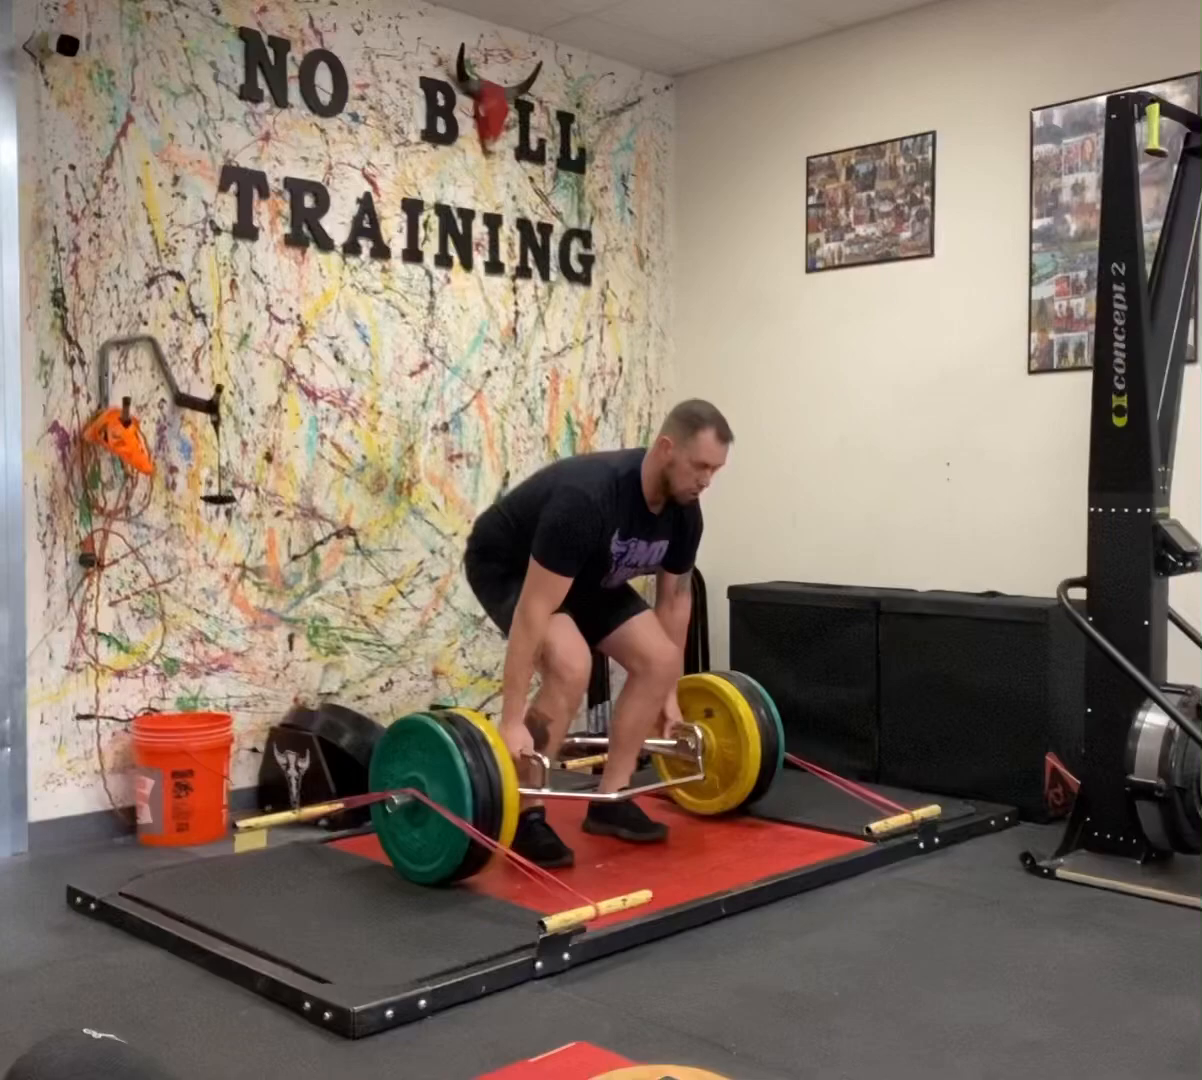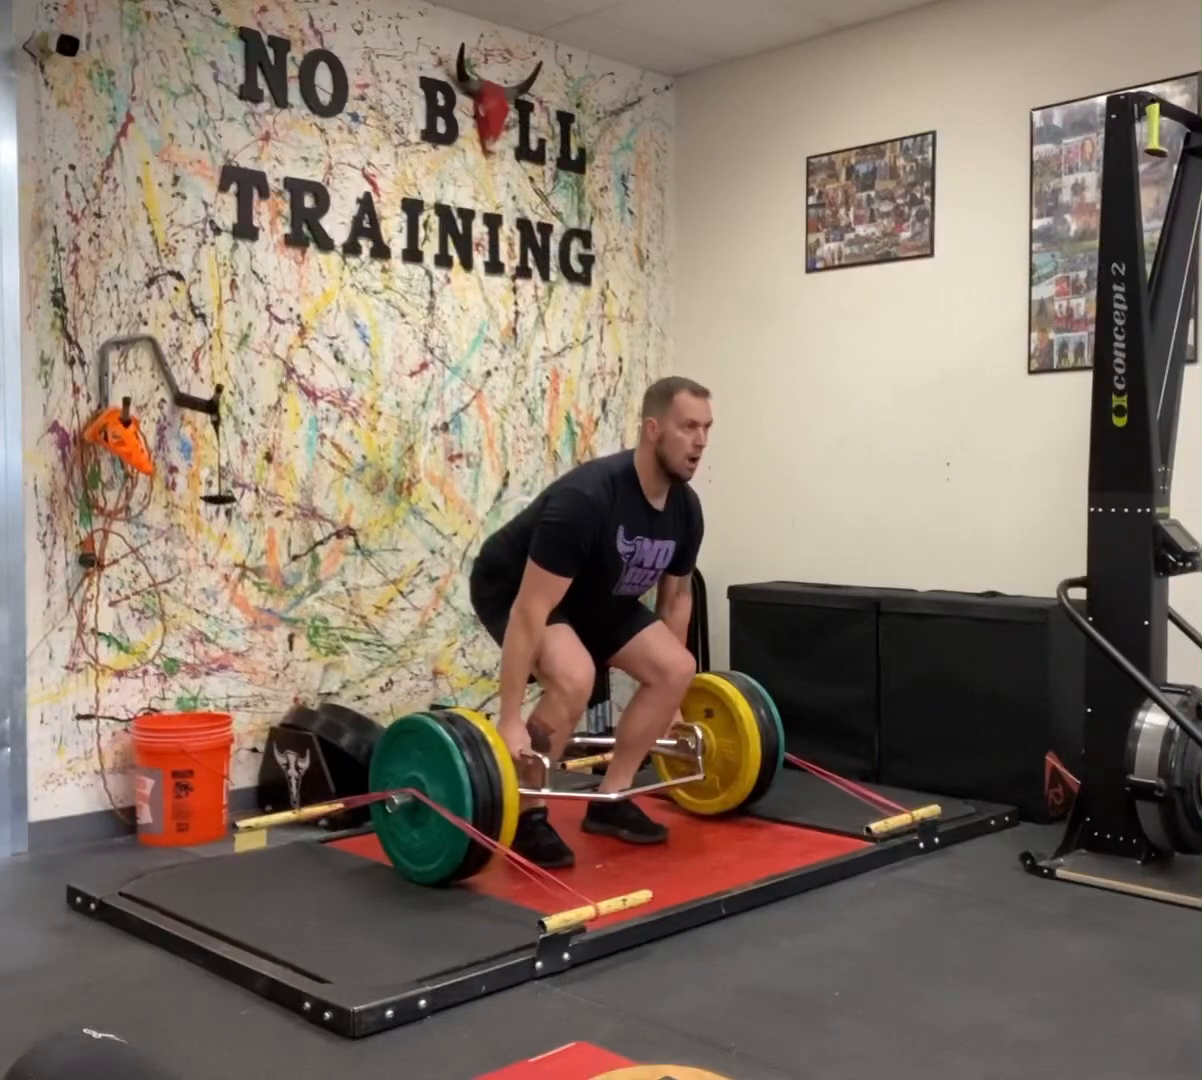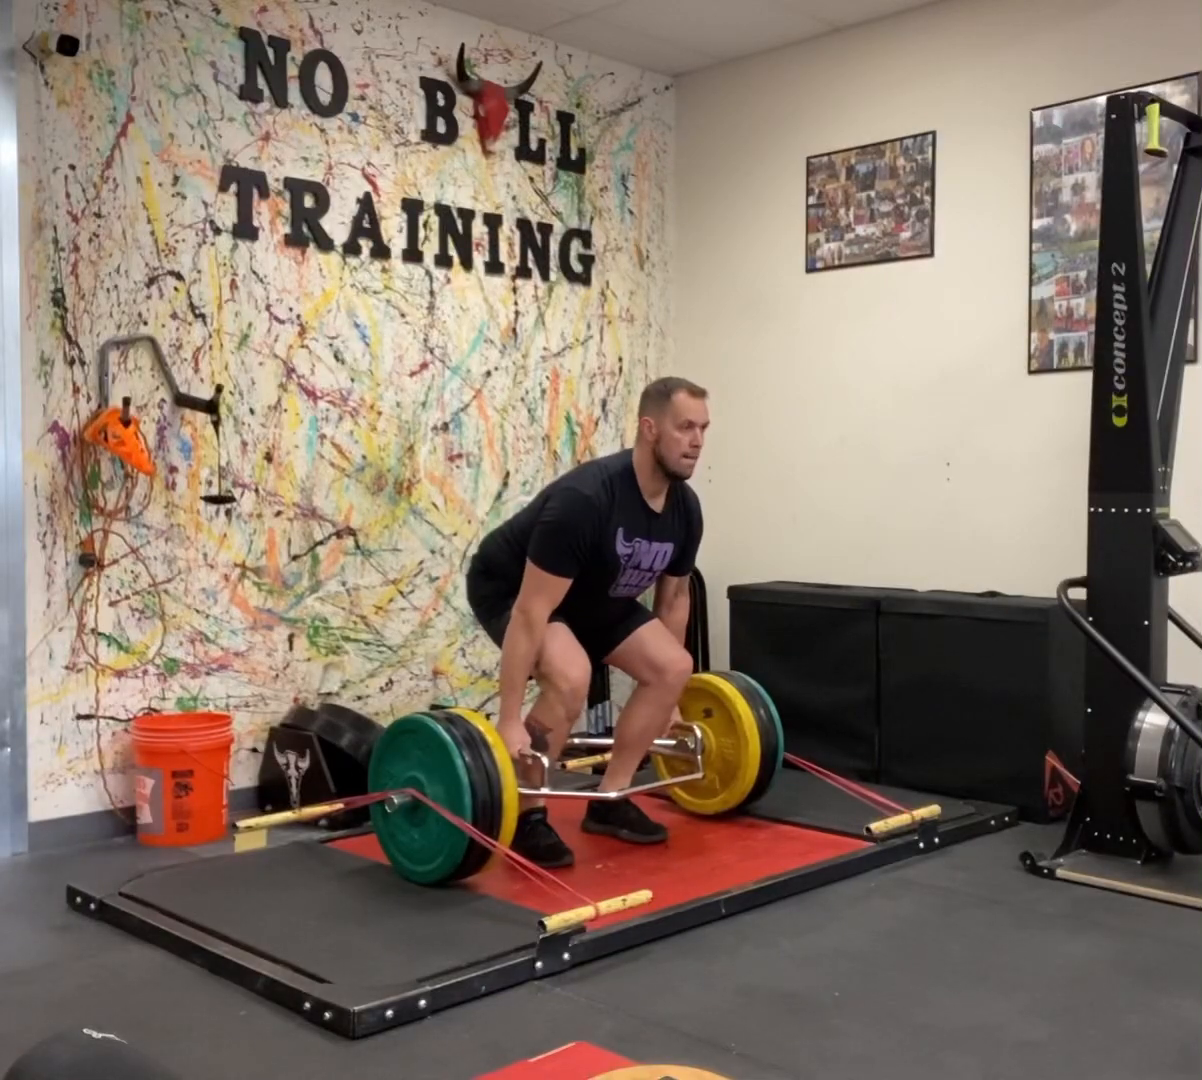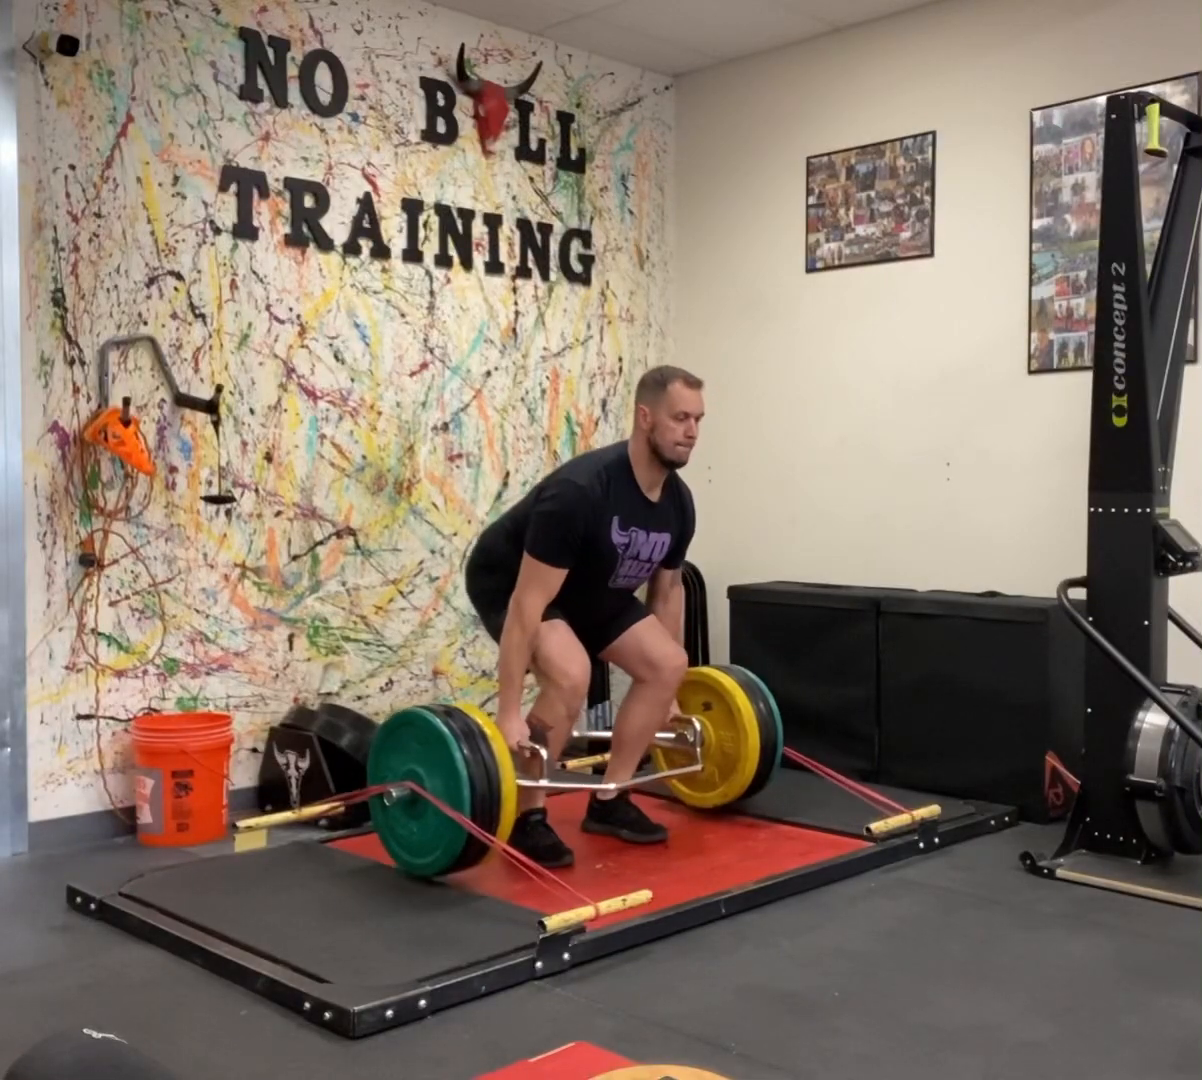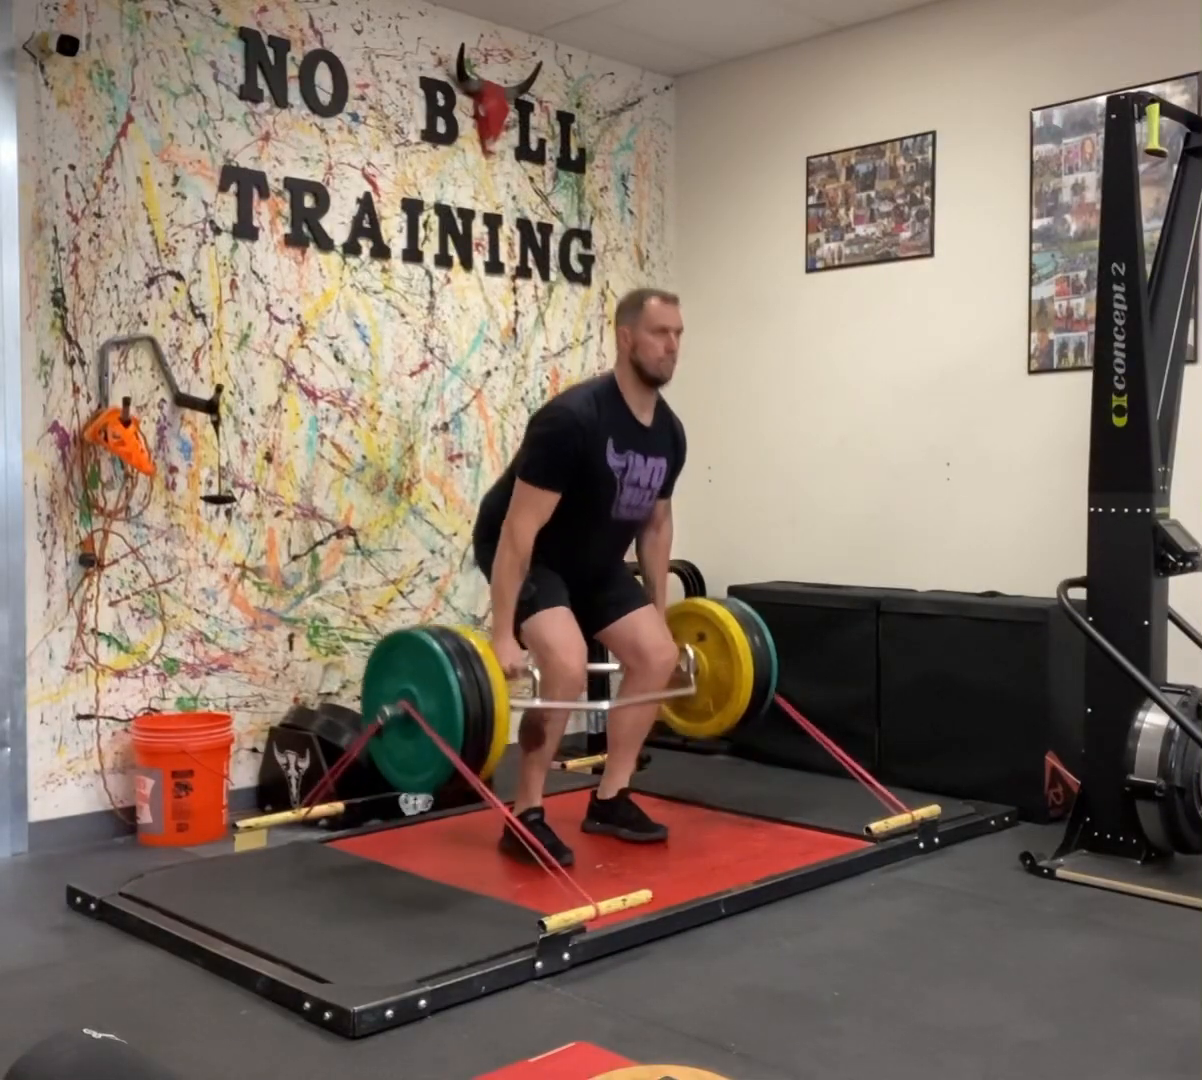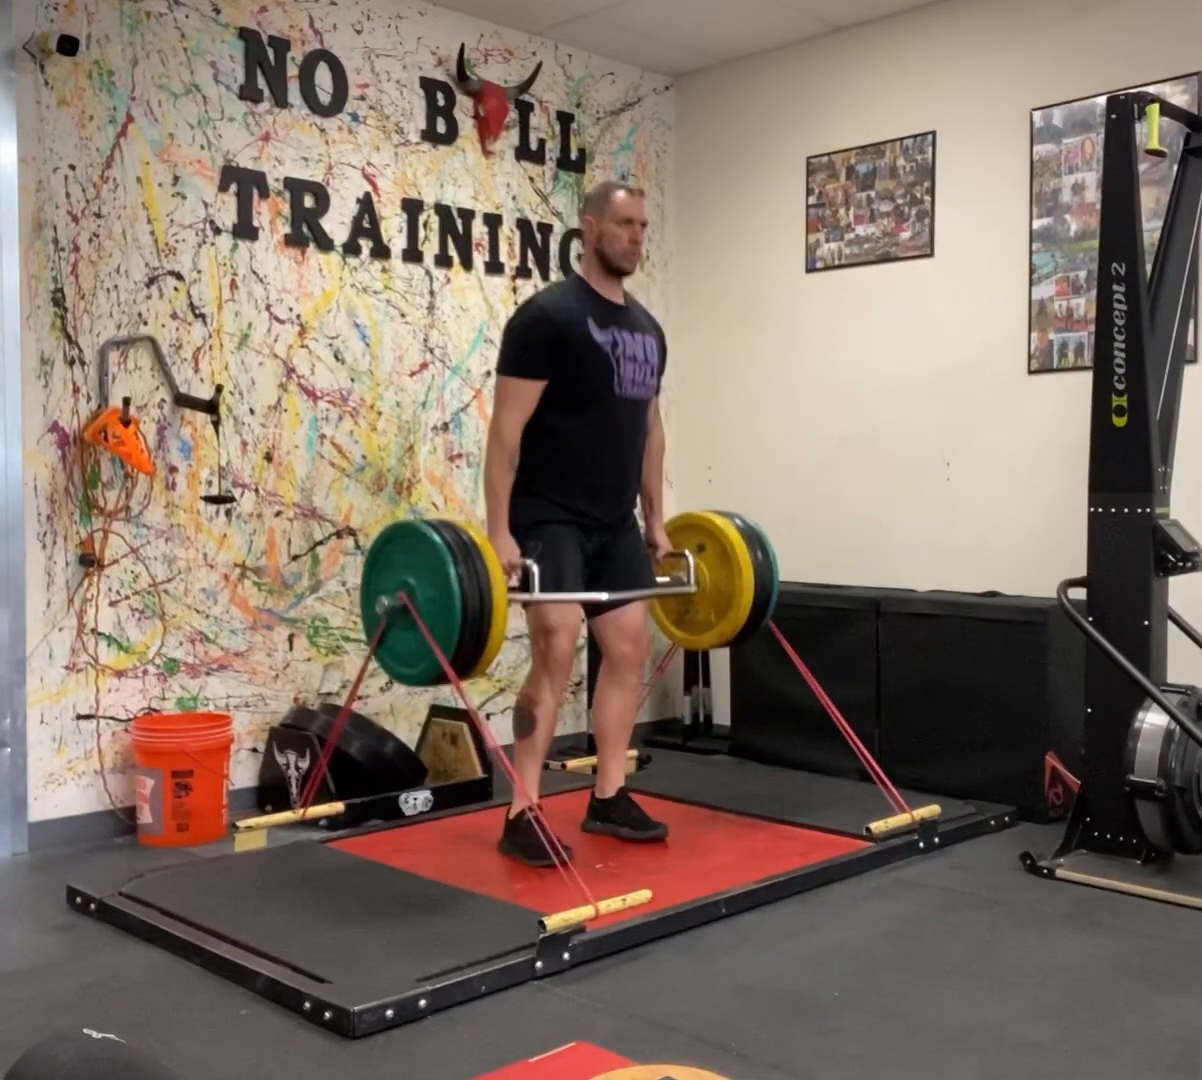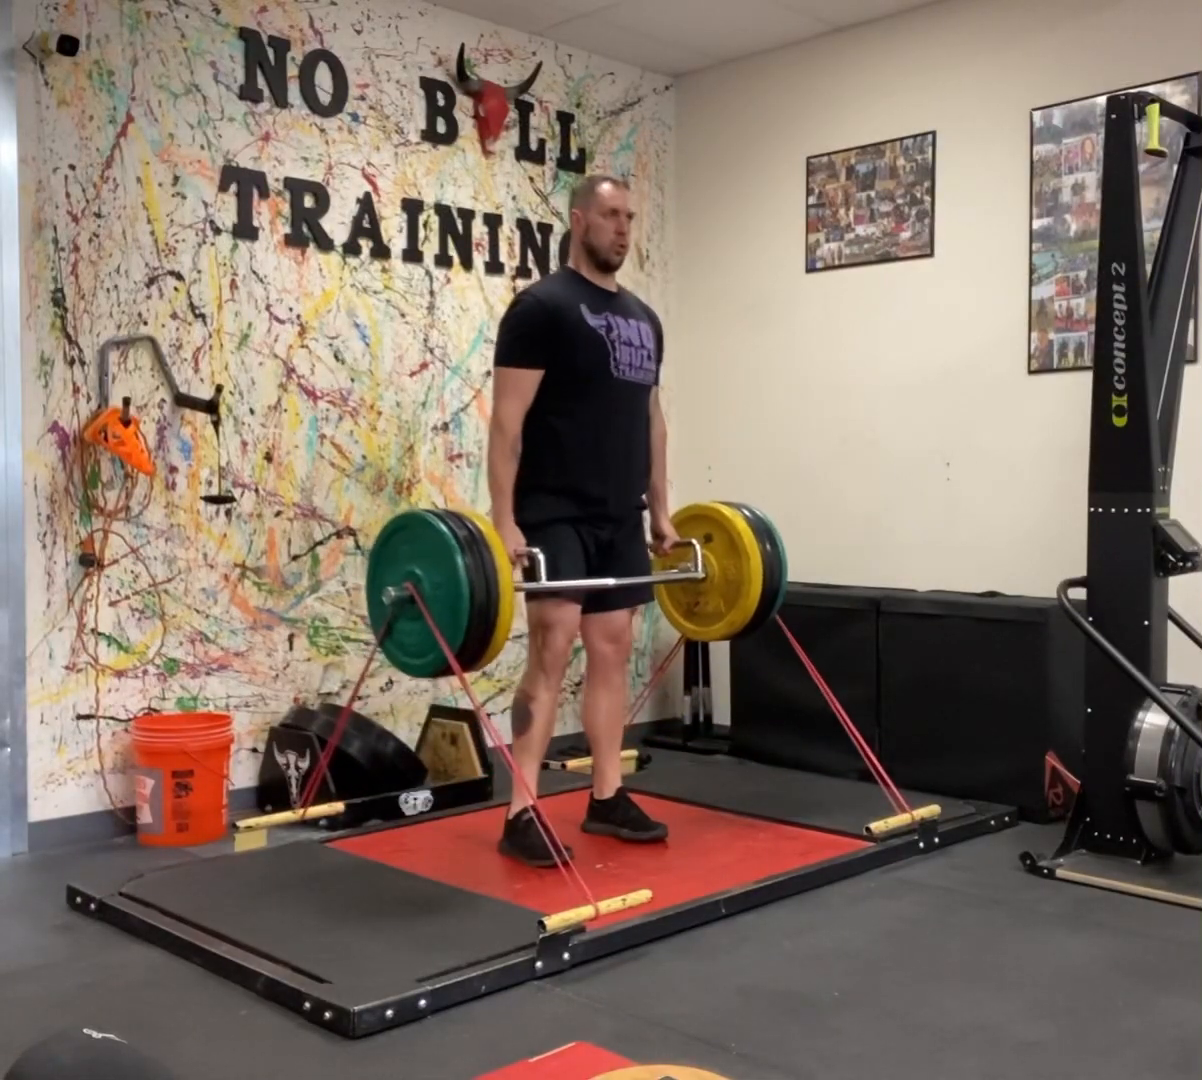
dt=0.3s
person 1, frame 1
left shoulder: (684, 511)
right shoulder: (587, 498)
left elbow: (675, 596)
right elbow: (533, 610)
left wrist: (671, 697)
right wrist: (511, 721)
right hip: (505, 565)
left knee: (661, 659)
right knee: (571, 666)
left ankle: (609, 800)
right ankle: (525, 817)
person 1, frame 2
left shoulder: (685, 509)
right shoulder: (586, 500)
left elbow: (675, 597)
right elbow: (530, 612)
left wrist: (673, 705)
right wrist: (509, 722)
right hip: (510, 588)
left knee: (675, 669)
right knee: (573, 679)
left ankle: (610, 800)
right ankle: (526, 817)
person 1, frame 3
left shoulder: (684, 510)
right shoulder: (585, 501)
left elbow: (674, 599)
right elbow: (531, 613)
left wrist: (671, 705)
right wrist: (510, 722)
right hip: (508, 588)
left knee: (673, 667)
right knee: (570, 678)
left ankle: (609, 801)
right ankle: (526, 817)
person 1, frame 4
left shoulder: (678, 502)
right shoulder: (580, 492)
left elbow: (667, 591)
right elbow: (527, 606)
left wrist: (669, 698)
right wrist: (509, 714)
right hip: (507, 582)
left knee: (668, 664)
right knee: (571, 675)
left ankle: (609, 800)
right ankle: (526, 818)
person 1, frame 5
left shoulder: (668, 431)
right shoulder: (573, 420)
left elbow: (656, 524)
right elbow: (519, 529)
left wrist: (660, 614)
right wrist: (503, 639)
left hip: (595, 561)
right hip: (532, 558)
left knee: (661, 655)
right knee: (567, 666)
left ankle: (609, 800)
right ankle: (524, 817)
person 1, frame 6
left shoulder: (647, 327)
right shoulder: (549, 315)
left elbow: (650, 429)
right elbow: (506, 426)
left wrist: (655, 521)
right wrist: (499, 533)
left hip: (614, 519)
right hip: (547, 514)
left knee: (628, 651)
right knee: (557, 651)
left ankle: (608, 798)
right ankle: (522, 813)
person 1, frame 7
left shoulder: (642, 317)
right shoulder: (542, 305)
left elbow: (650, 419)
right elbow: (506, 418)
left wrist: (660, 511)
right wrist: (504, 522)
left hip: (618, 518)
right hip: (552, 513)
left knee: (609, 652)
right knee: (553, 651)
left ankle: (607, 799)
right ankle: (521, 814)
